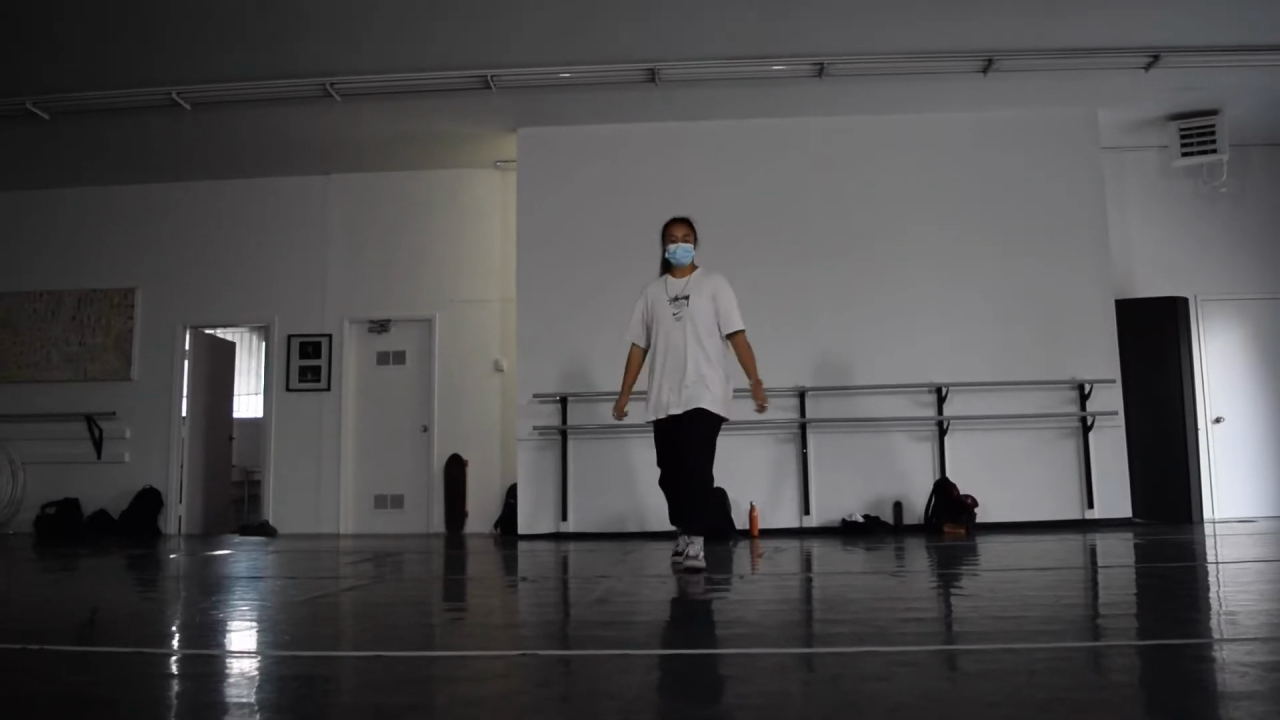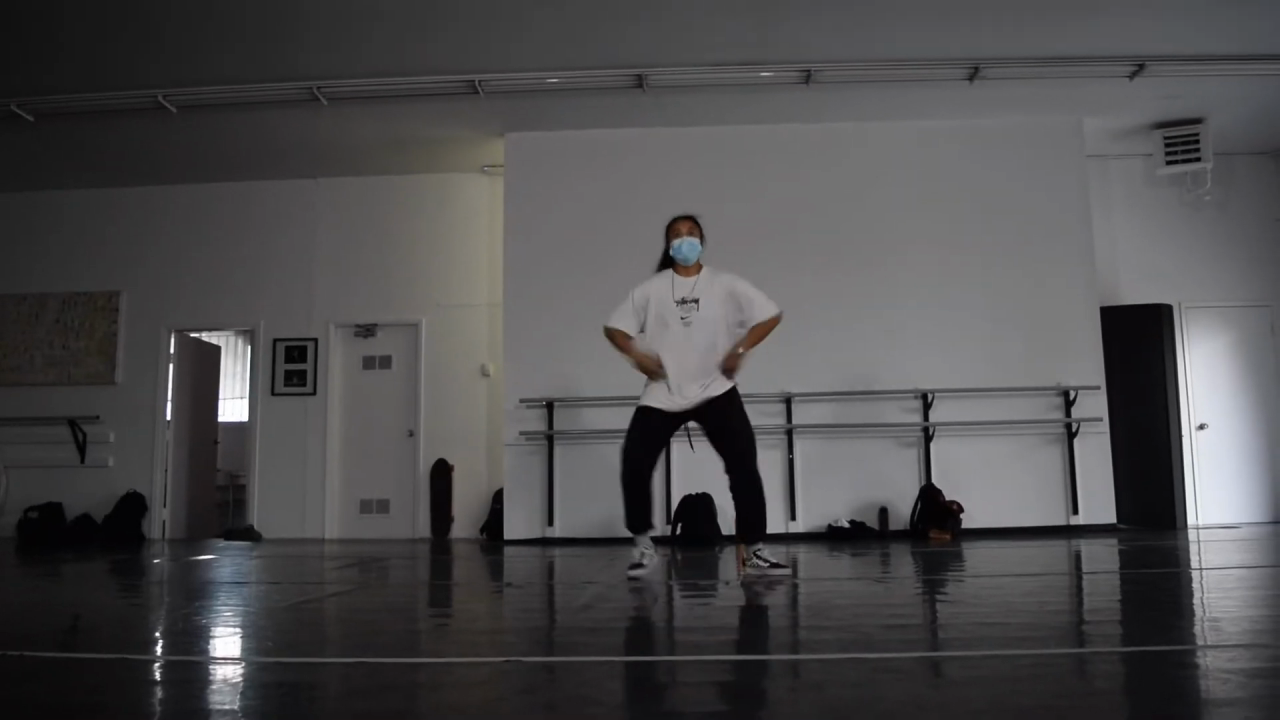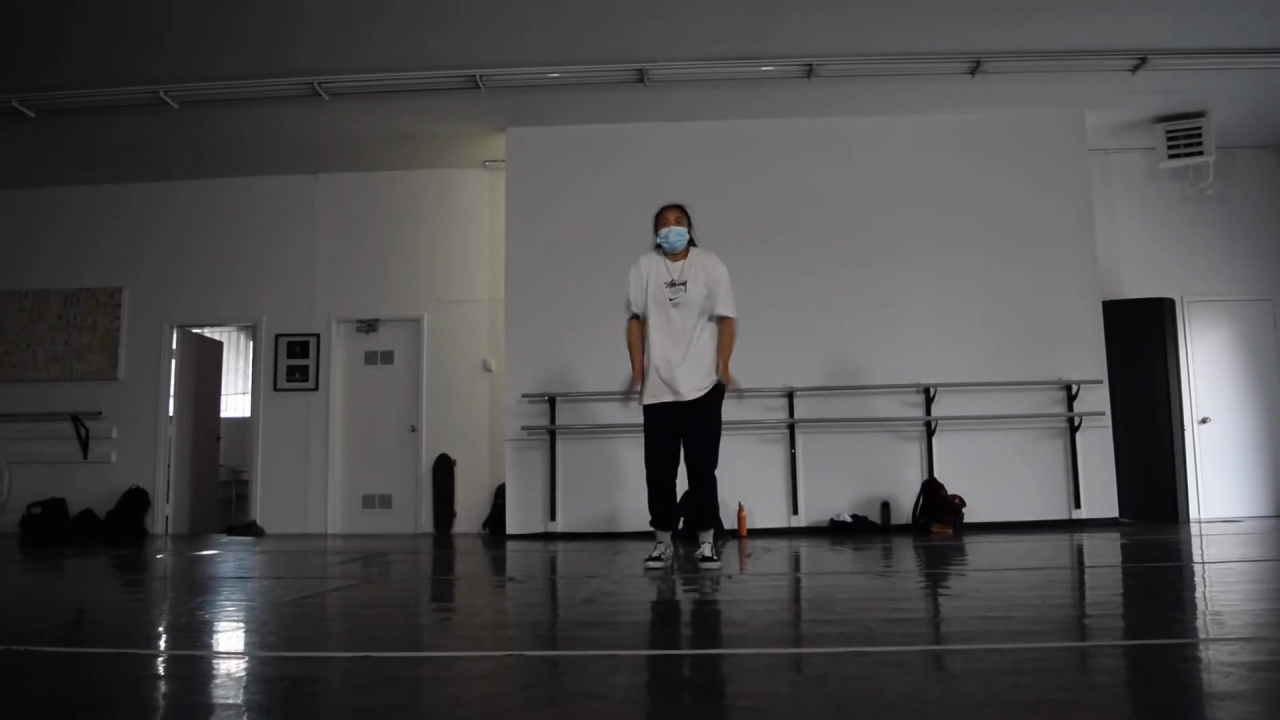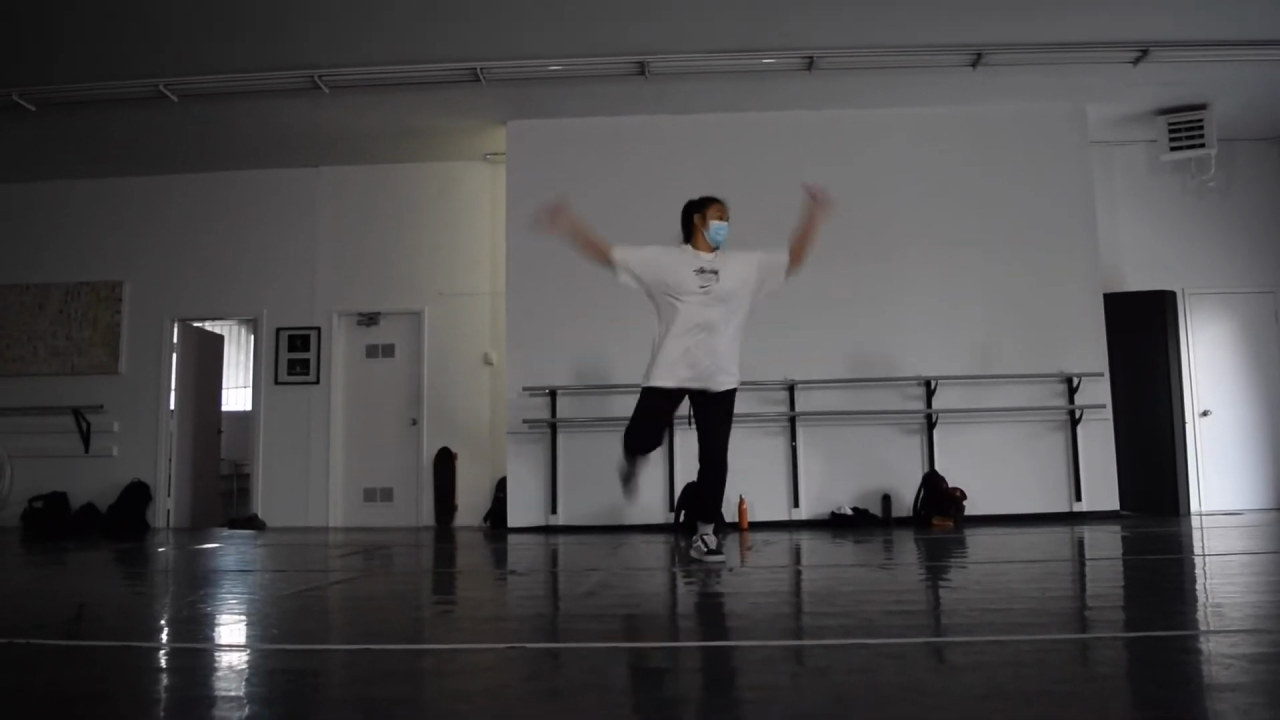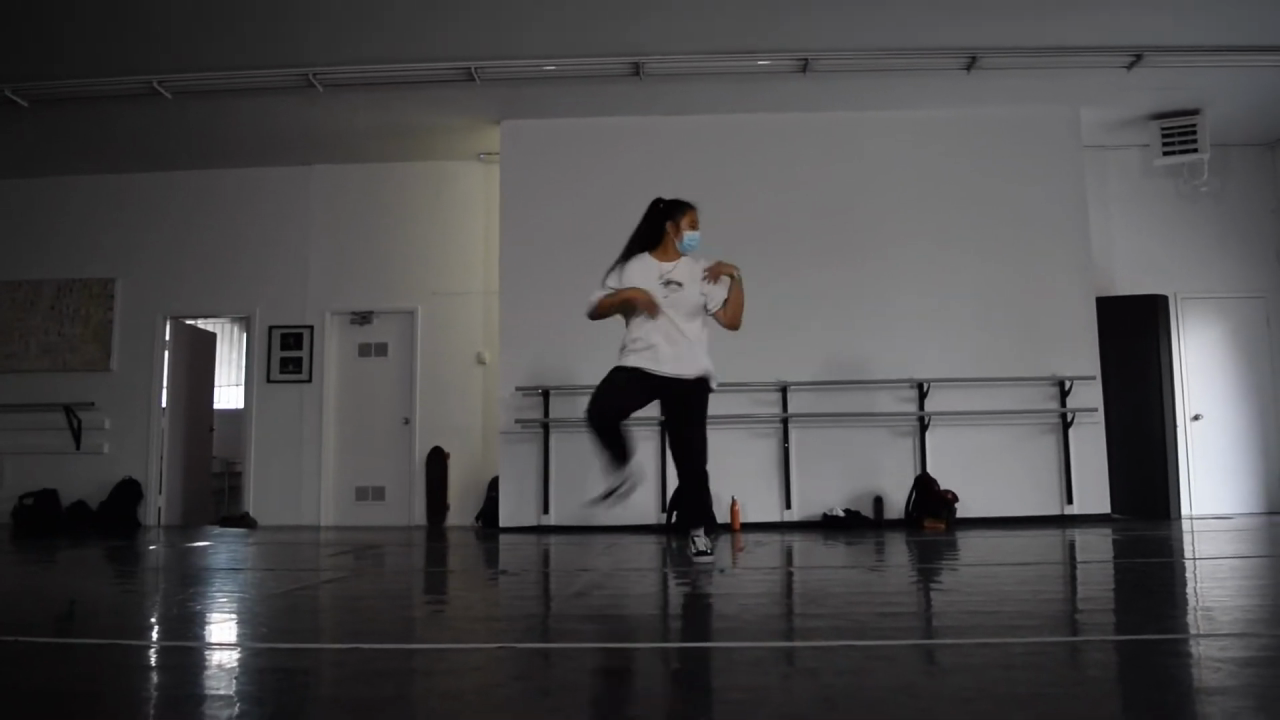
dt=1s
person 1, frame 1
left shoulder: (714, 284)
right shoulder: (652, 292)
left elbow: (737, 335)
right elbow: (638, 347)
left wrist: (755, 381)
right wrist: (624, 394)
left hip: (705, 397)
right hip: (664, 400)
left knee: (696, 468)
right knee: (670, 472)
left ankle: (695, 542)
right ankle: (683, 532)
person 1, frame 2
left shoulder: (726, 284)
right shoulder: (652, 289)
left elbow: (769, 315)
right elbow: (616, 327)
left wrist: (740, 348)
right wrist: (636, 355)
left hip: (716, 390)
right hip: (664, 393)
left knee: (743, 465)
right knee: (634, 461)
left ankle: (754, 551)
right ankle: (645, 547)
person 1, frame 3
left shoulder: (708, 263)
right shoulder: (645, 266)
left elbow: (724, 318)
right elbow: (637, 319)
left wrist: (723, 367)
right wrist: (638, 367)
left hip: (703, 385)
right hip: (658, 388)
left knee: (702, 465)
right knee: (659, 466)
left ankle: (706, 541)
right ankle: (663, 541)
person 1, frame 4
left shoulder: (743, 265)
right shoulder: (663, 260)
left elbow: (791, 261)
right elbow: (608, 256)
left wrist: (812, 215)
right wrist: (568, 224)
left hip: (718, 377)
right hip: (669, 372)
left knee: (715, 458)
right knee: (642, 439)
left ankle: (706, 533)
right ankle: (631, 461)
person 1, frame 5
left shoulder: (703, 273)
right shoulder: (634, 268)
left elbow: (732, 322)
right elbow: (596, 311)
left wrist: (734, 276)
right wrist: (623, 296)
left hip: (690, 373)
right hip: (641, 364)
left knee: (690, 458)
right knee: (602, 411)
left ankle: (698, 533)
right ankle: (625, 471)
